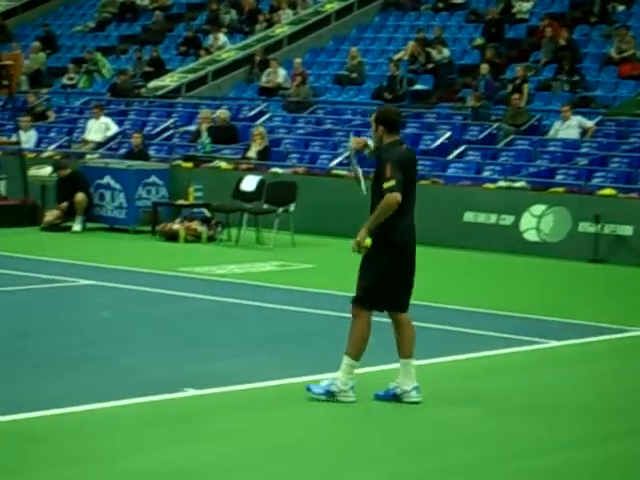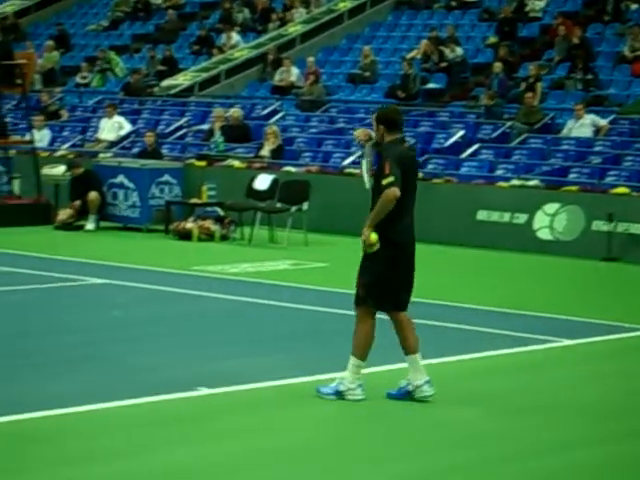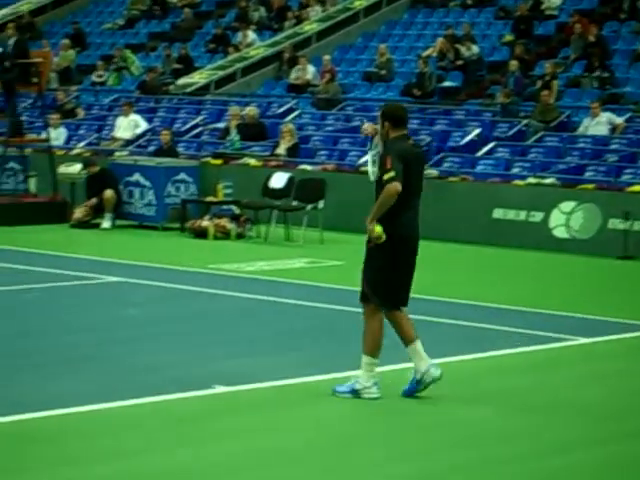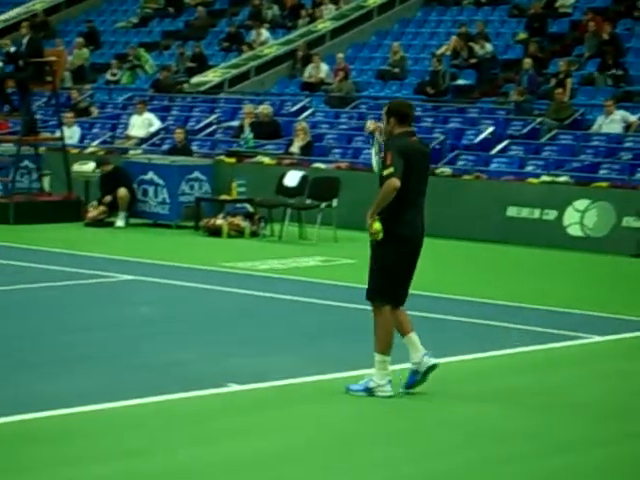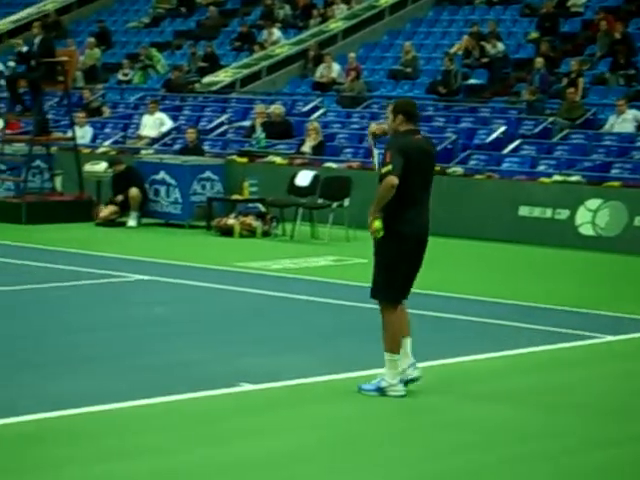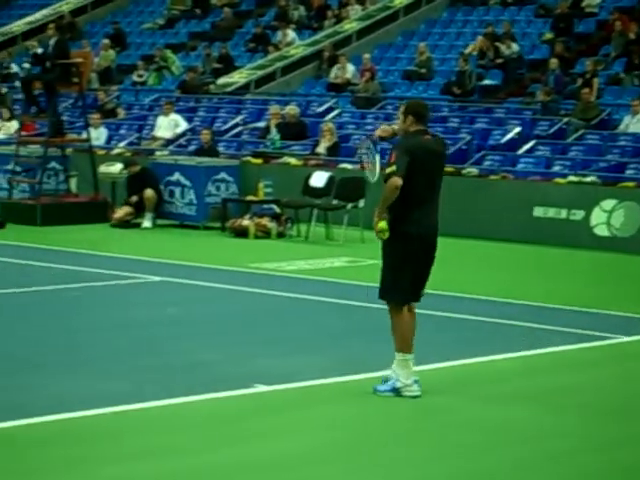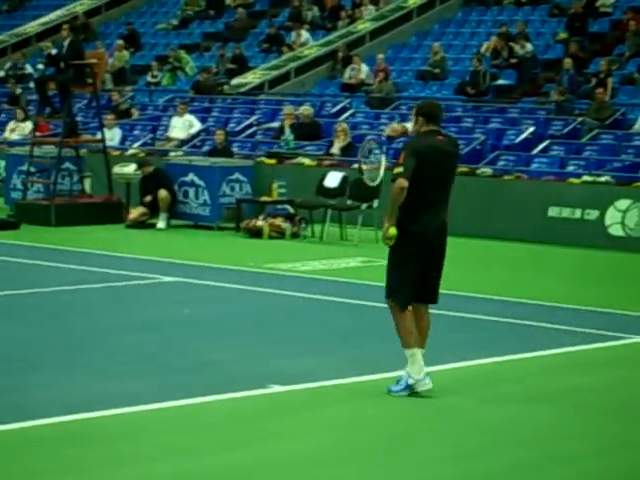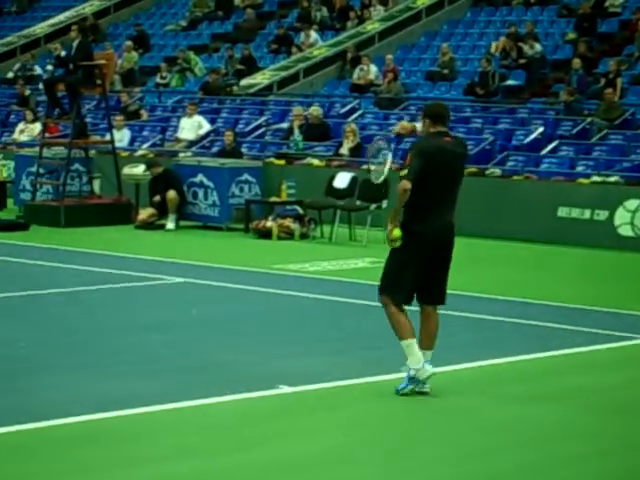
dt=0.1s
person 1, frame 1
left shoulder: (391, 157)
right shoulder: (402, 152)
left elbow: (393, 198)
left wrist: (367, 229)
right wrist: (367, 143)
left hip: (385, 243)
right hip: (402, 243)
left knee: (362, 309)
right knee: (398, 311)
left ankle: (342, 383)
right ankle: (408, 384)
person 1, frame 2
left shoulder: (391, 155)
right shoulder: (405, 151)
left elbow: (392, 193)
left wrist: (369, 224)
right wrist: (370, 137)
left hip: (385, 242)
right hip: (402, 241)
left knee: (366, 309)
right knee: (396, 310)
left ankle: (351, 383)
right ankle: (418, 380)
person 1, frame 3
left shoulder: (394, 151)
right shoulder: (412, 148)
left elbow: (393, 187)
left wrist: (372, 217)
right wrist: (376, 132)
left hip: (389, 238)
right hip: (406, 236)
left knee: (373, 306)
right knee: (393, 307)
left ankle: (367, 381)
right ankle: (424, 366)
person 1, frame 4
left shoulder: (396, 147)
right shoulder: (421, 147)
left elbow: (393, 183)
left wrist: (373, 212)
right wrist: (382, 130)
left hip: (393, 233)
right hip: (413, 233)
left knee: (381, 303)
right knee: (393, 302)
left ankle: (381, 379)
right ankle: (420, 356)
person 1, frame 5
left shoulder: (398, 145)
right shoulder: (427, 145)
left elbow: (391, 181)
left wrist: (374, 209)
right wrist: (385, 130)
left hip: (396, 231)
right hip: (418, 231)
left knee: (388, 302)
right knee: (396, 300)
left ankle: (392, 379)
right ankle: (406, 364)
person 1, frame 6
left shoulder: (405, 146)
right shoulder: (438, 145)
left elbow: (395, 182)
left wrist: (380, 211)
right wrist: (394, 131)
left hip: (403, 232)
right hip: (427, 232)
left knee: (395, 303)
right knee: (407, 302)
left ankle: (406, 380)
right ankle: (400, 370)
person 1, frame 7
left shoulder: (414, 146)
right shoulder: (451, 146)
left elbow: (402, 184)
left wrist: (390, 217)
left hip: (411, 231)
right hip: (437, 233)
left knee: (398, 302)
right knee: (421, 303)
left ankle: (418, 375)
right ankle: (414, 371)
person 1, frame 8
left shoulder: (421, 147)
right shoulder: (459, 147)
left elbow: (406, 186)
right elbow: (445, 135)
left wrist: (393, 218)
left hip: (415, 233)
right hip: (443, 234)
left knee: (391, 299)
right knee: (430, 304)
left ankle: (418, 362)
right ankle: (421, 373)
